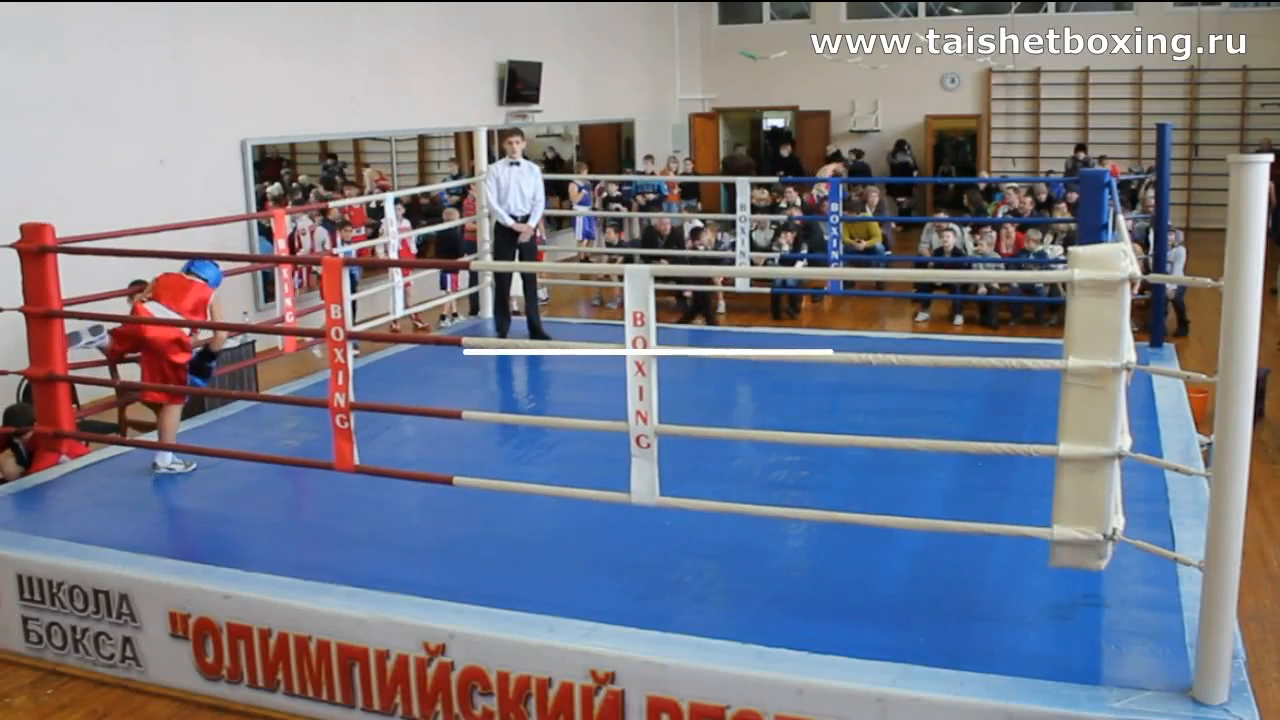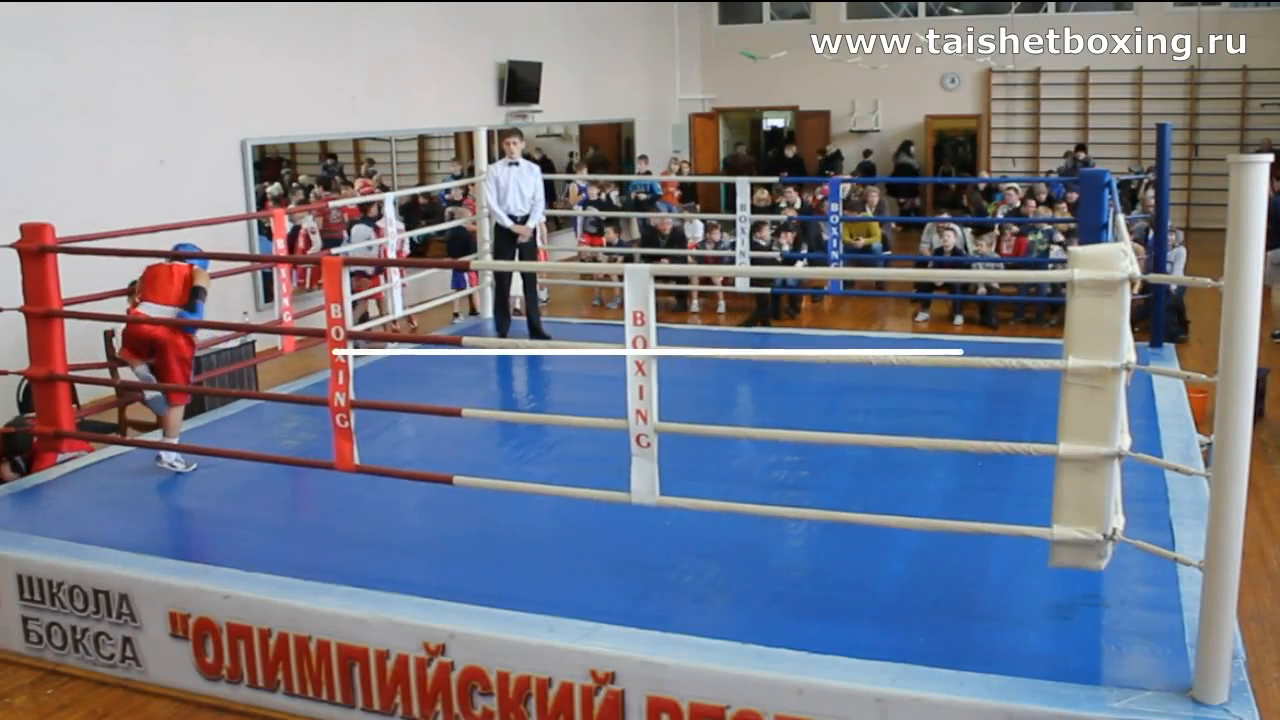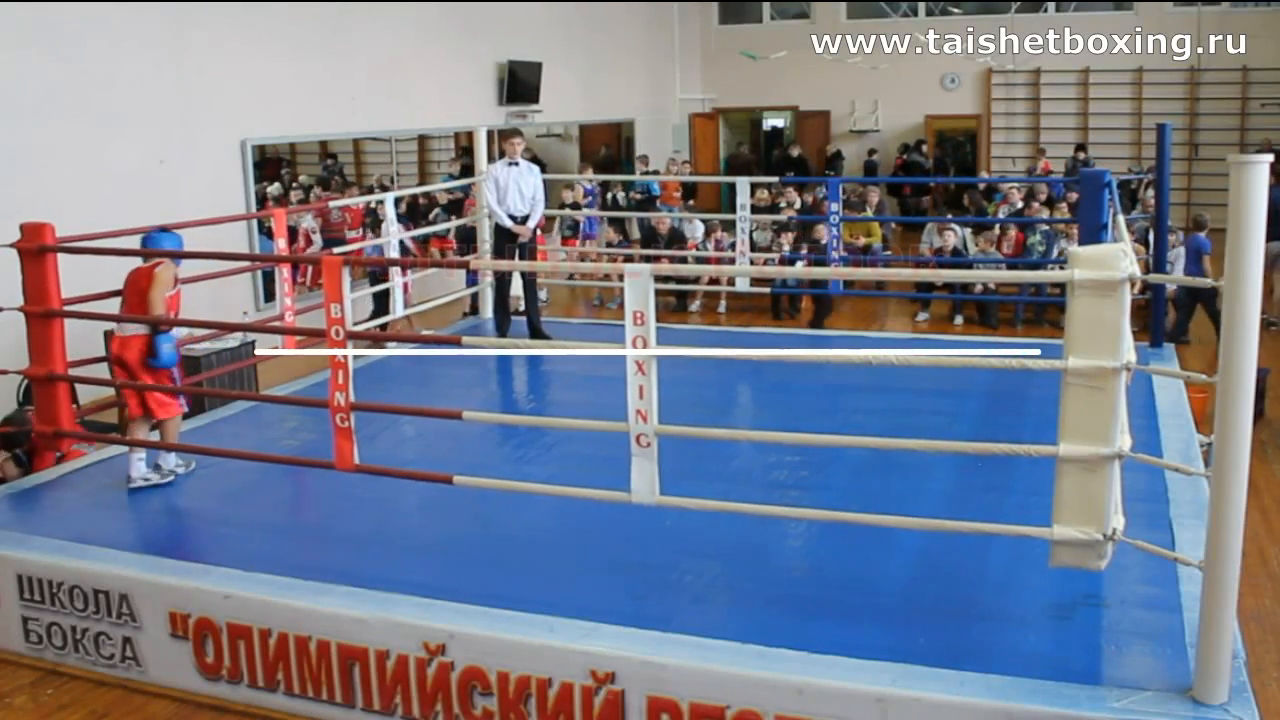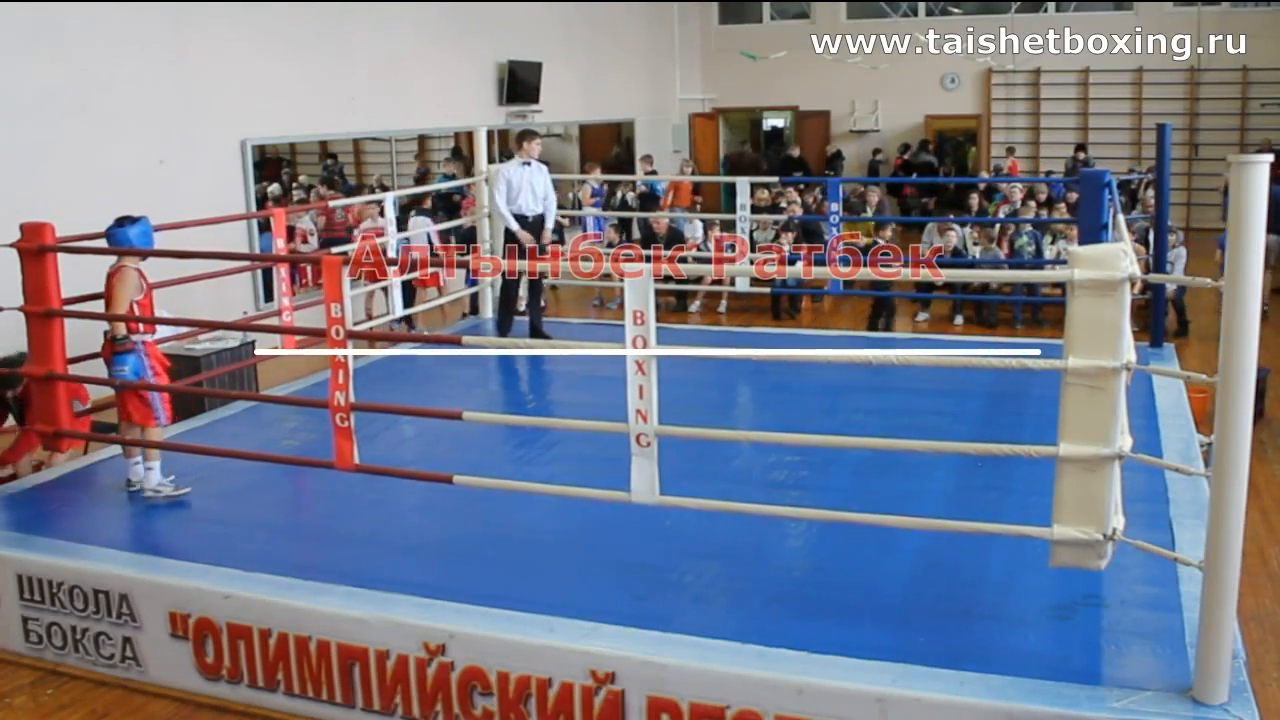
dt=0.5s
person 1, frame 1
left shoulder: (164, 277)
right shoulder: (209, 293)
left elbow: (138, 300)
right elbow: (220, 336)
right wrist: (206, 360)
left hip: (144, 318)
right hip: (171, 336)
left knee: (115, 348)
right knee: (173, 399)
left ankle: (101, 339)
right ankle: (164, 459)
person 1, frame 2
left shoulder: (151, 270)
right shoulder: (195, 270)
left elbow: (137, 300)
right elbow: (201, 281)
right wrist: (196, 300)
left hip: (141, 319)
right hip: (173, 328)
left knee: (132, 351)
right knee: (177, 395)
left ankle: (149, 384)
right ankle: (169, 454)
person 1, frame 3
left shoulder: (134, 274)
right shoulder: (166, 268)
right elbow: (156, 299)
right wrist: (162, 332)
left hip: (121, 343)
right hip: (147, 342)
left knee: (140, 409)
right knee: (170, 403)
left ankle: (137, 471)
right ankle: (168, 461)
person 1, frame 4
left shoulder: (116, 272)
right shoulder: (129, 273)
right elbow: (117, 315)
right wrist: (124, 348)
left hip: (127, 348)
right hip: (135, 349)
left knee: (131, 414)
right knee: (154, 412)
left ankle: (136, 475)
right ankle: (151, 481)
person 2, frame 1
left shoulder: (533, 170)
right shoulder: (495, 170)
left elbow: (539, 201)
right elbow: (492, 203)
left wrist: (530, 225)
right wrist: (513, 224)
left hip: (528, 225)
right hip: (504, 226)
left knee: (530, 278)
right knee: (502, 279)
left ankle: (535, 328)
right ankle: (502, 330)
person 2, frame 2
left shoulder: (533, 169)
right shoulder: (495, 171)
left elbow: (539, 201)
right elbow: (492, 203)
left wrist: (529, 226)
right wrist: (512, 226)
left hip: (527, 225)
right hip: (504, 226)
left knee: (530, 278)
right knee: (502, 279)
left ankle: (535, 328)
right ankle: (502, 330)
person 2, frame 3
left shoulder: (533, 170)
right shoulder: (494, 171)
left elbow: (539, 201)
right elbow: (492, 204)
left wrist: (529, 226)
right wrist: (512, 226)
left hip: (527, 225)
right hip: (504, 226)
left knee: (530, 277)
right knee: (502, 278)
left ankle: (535, 328)
right ankle: (502, 330)
person 2, frame 4
left shoulder: (542, 169)
right shoulder: (506, 170)
left elbow: (550, 200)
right elbow: (501, 204)
left wrist: (548, 227)
right wrist: (518, 230)
left hip: (538, 223)
right hip: (517, 225)
left knee: (537, 277)
right knee: (511, 277)
left ankle: (536, 328)
right ankle: (503, 330)
